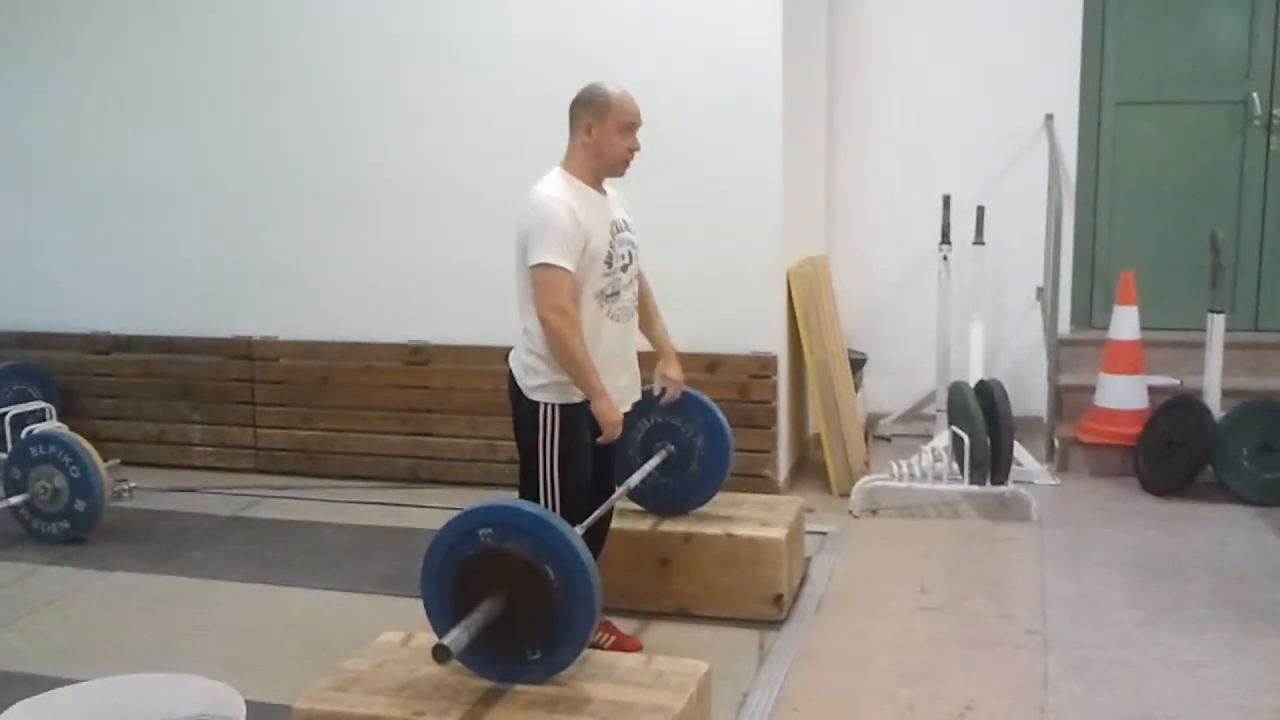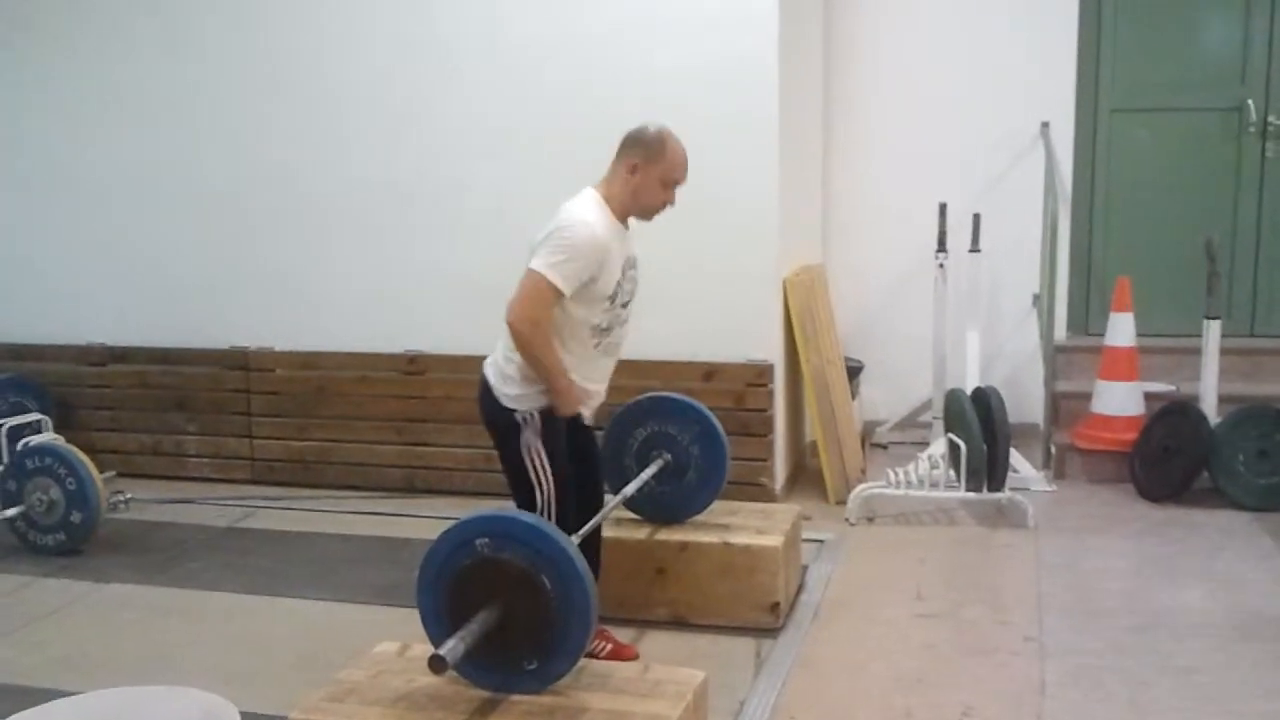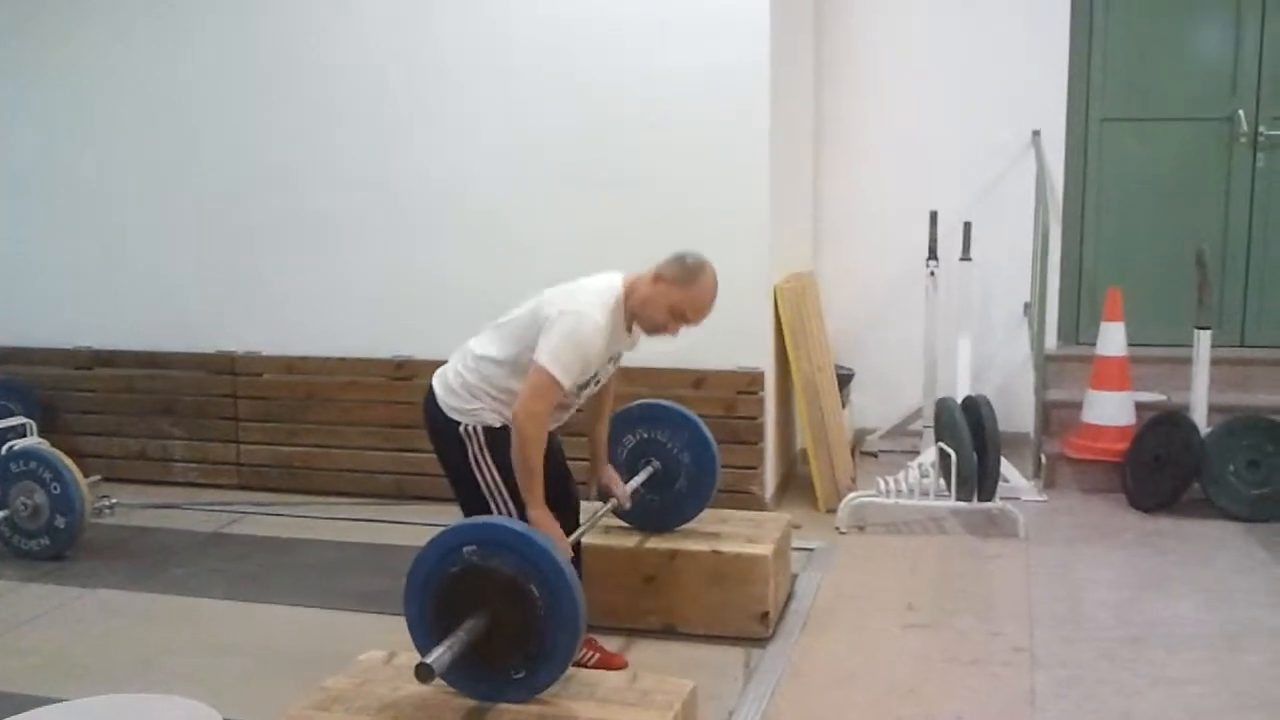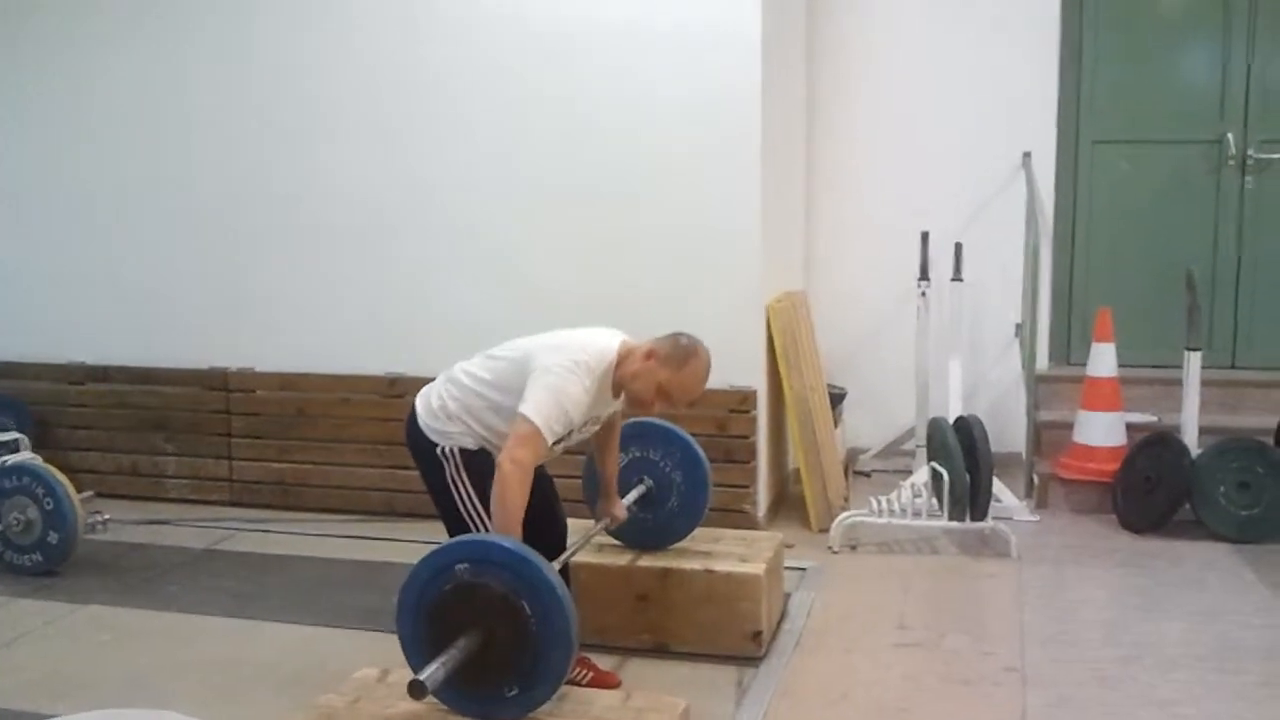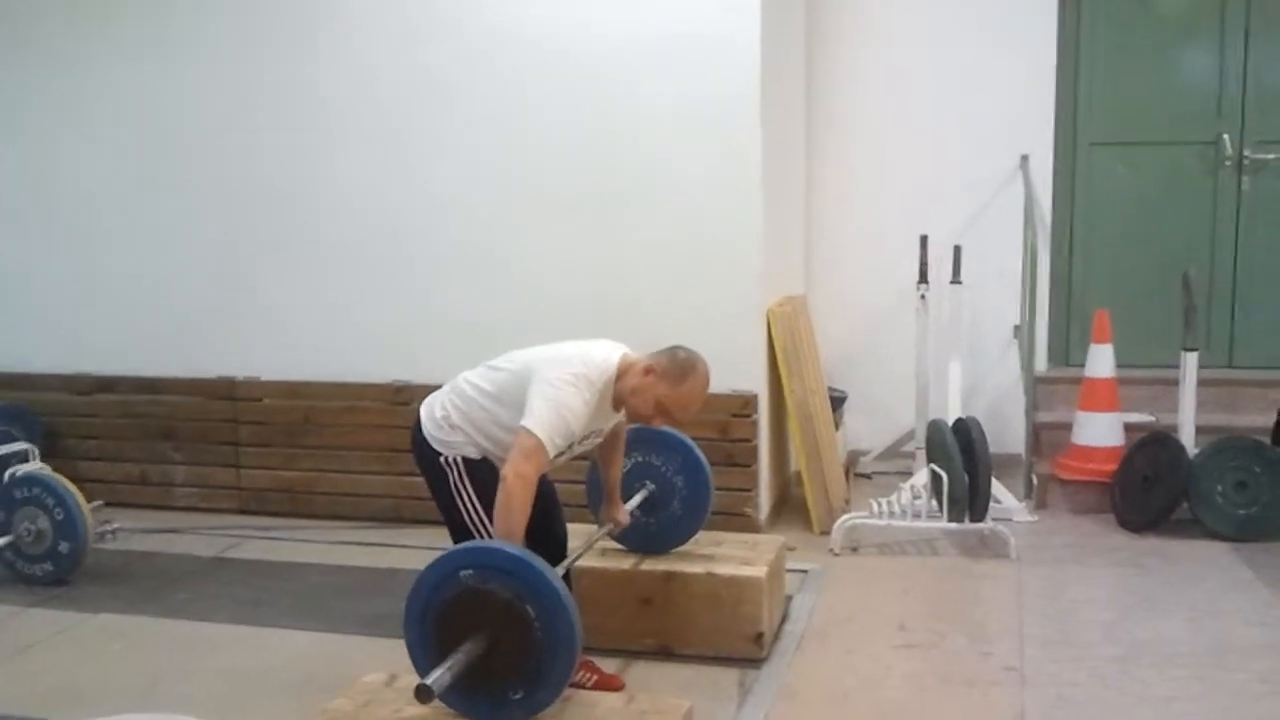
dt=0.5s
person 1, frame 1
left shoulder: (609, 199)
right shoulder: (554, 204)
left elbow: (634, 285)
right elbow: (554, 313)
left wrist: (666, 354)
right wrist: (598, 398)
left hip: (599, 389)
right hip: (554, 394)
left knee: (593, 511)
right knee: (553, 521)
person 1, frame 2
left shoulder: (614, 226)
right shoulder: (585, 229)
right elbow: (522, 317)
left wrist: (575, 392)
right wrist: (562, 392)
left hip: (565, 399)
right hip: (525, 400)
left knee: (586, 514)
right knee: (549, 527)
person 1, frame 3
left shoulder: (627, 315)
right shoulder: (587, 318)
left elbow: (599, 386)
right elbow: (528, 413)
left wrist: (600, 463)
right wrist: (536, 509)
left hip: (511, 411)
right hip: (466, 412)
left knee: (564, 521)
person 1, frame 4
left shoulder: (622, 363)
right shoulder: (575, 373)
left elbow: (606, 423)
right elbow: (513, 464)
left wrist: (609, 497)
left hip: (496, 430)
right hip: (446, 431)
left knee: (549, 535)
person 1, frame 5
left shoulder: (625, 375)
right shoulder: (574, 386)
left elbow: (611, 430)
right elbow: (516, 477)
left wrist: (613, 501)
left hip: (498, 439)
right hip: (450, 438)
left knee: (551, 542)
